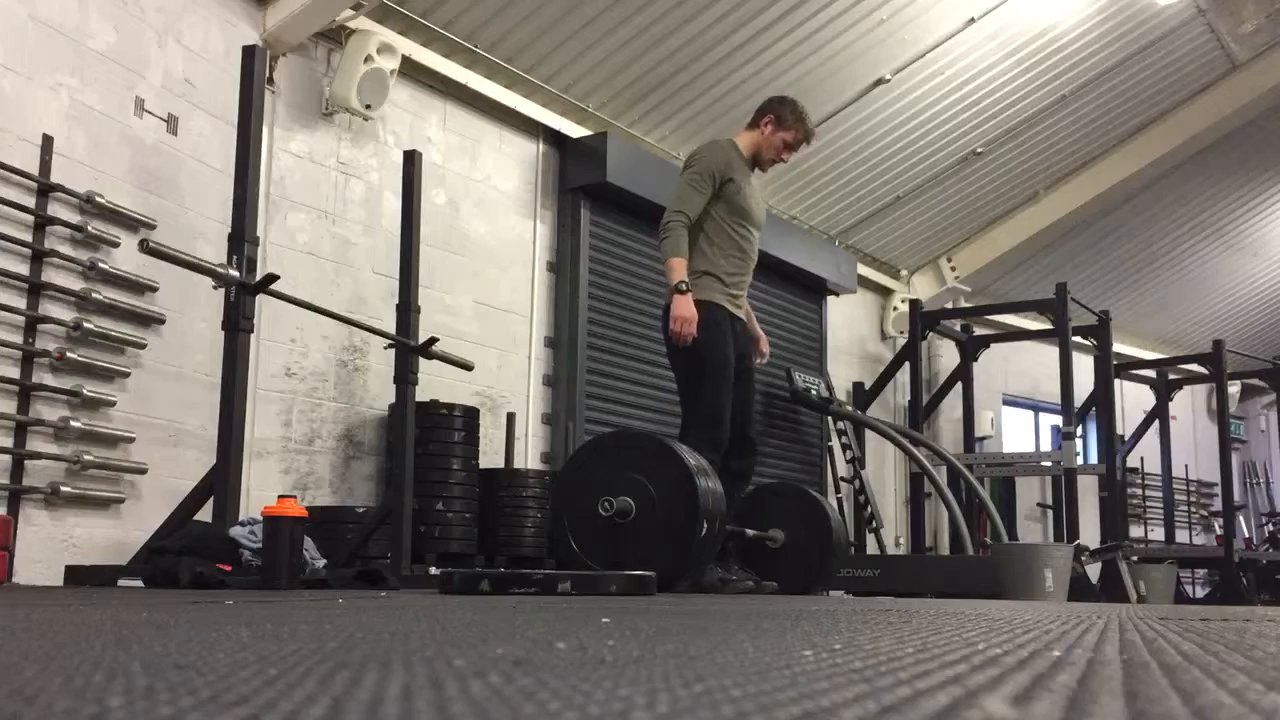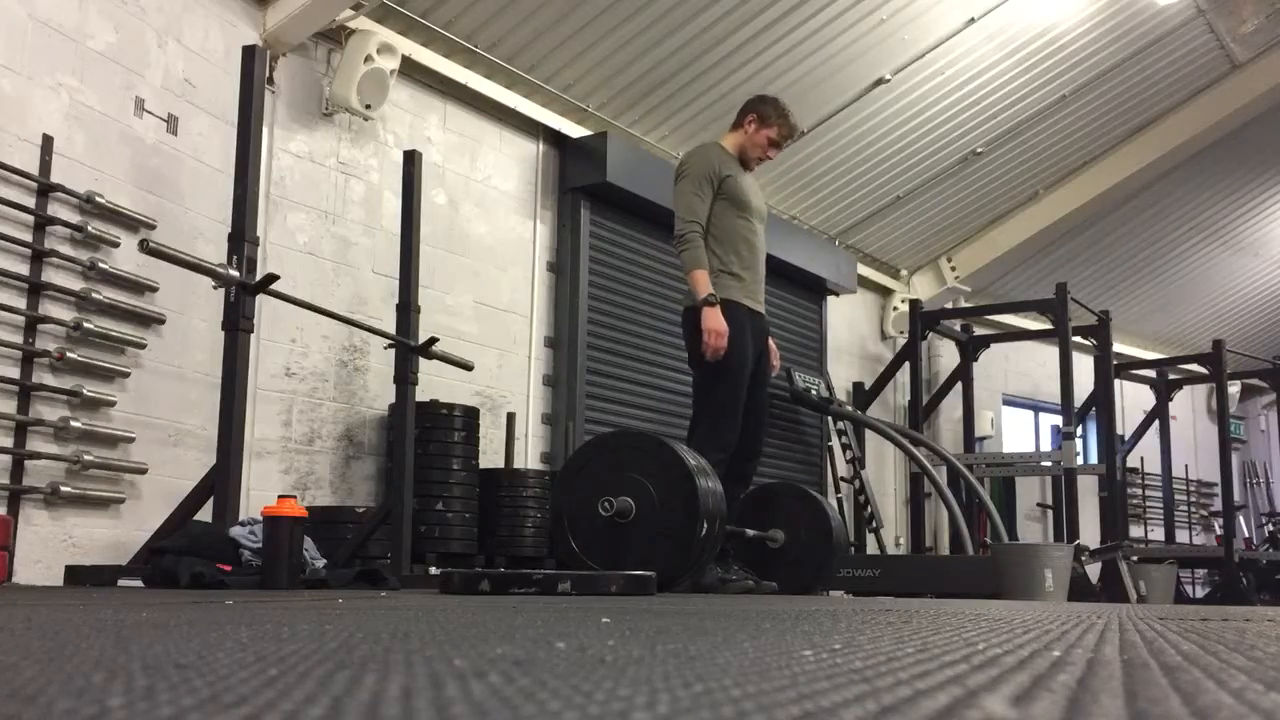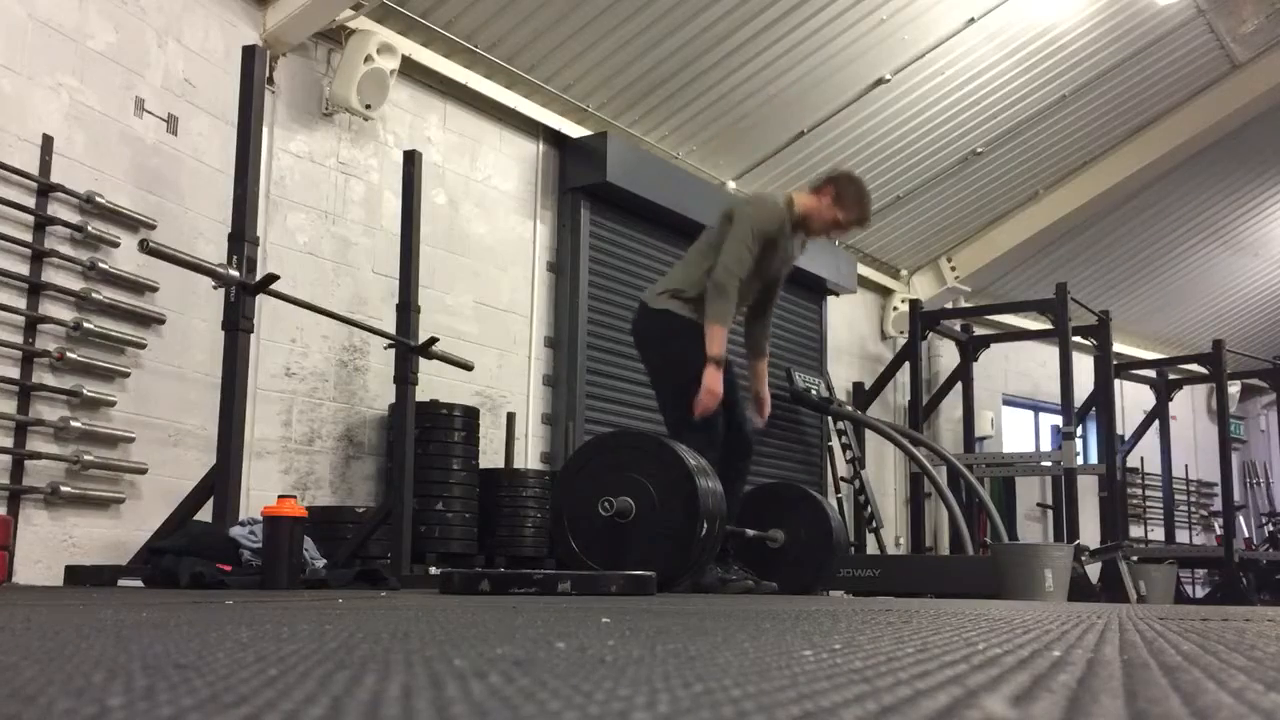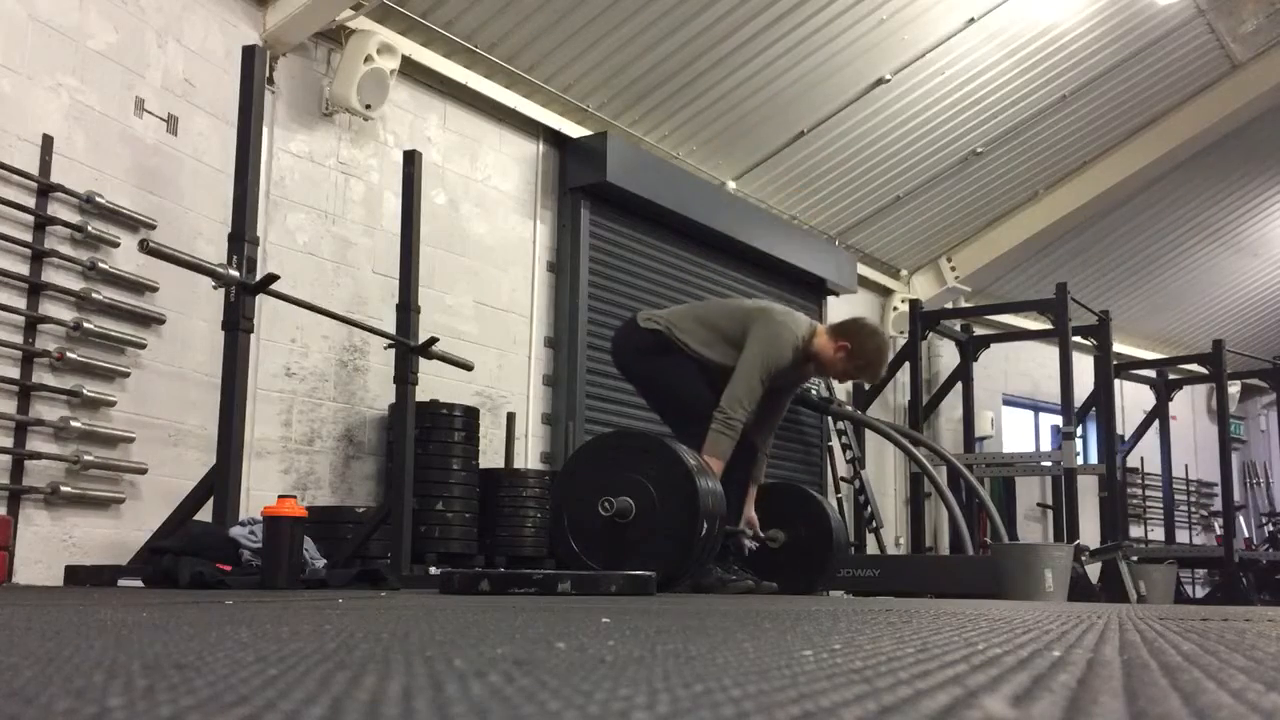
dt=0.4s
person 1, frame 1
left shoulder: (750, 185)
right shoulder: (715, 157)
right elbow: (675, 224)
left wrist: (751, 321)
right wrist: (680, 290)
left hip: (729, 321)
right hip: (699, 315)
left knee: (740, 444)
right knee: (706, 438)
left ankle: (718, 555)
person 1, frame 2
left shoulder: (747, 182)
right shoulder: (705, 161)
right elbow: (689, 238)
left wrist: (765, 331)
right wrist: (710, 305)
left hip: (746, 320)
right hip: (718, 317)
left knee: (746, 447)
right knee: (714, 441)
left ankle: (718, 556)
person 1, frame 3
left shoulder: (795, 240)
right shoulder: (762, 212)
left elbow: (758, 316)
right elbow: (723, 285)
left wrist: (761, 383)
right wrist: (715, 363)
left hip: (693, 329)
right hip: (667, 321)
left knee: (736, 443)
right knee: (701, 438)
left ankle: (714, 555)
person 1, frame 4
left shoulder: (801, 362)
right shoulder: (781, 337)
left elbow: (760, 432)
right elbow: (730, 415)
left wrist: (746, 504)
left hip: (679, 353)
right hip: (645, 342)
left knee: (739, 444)
right knee: (710, 435)
left ankle: (720, 558)
